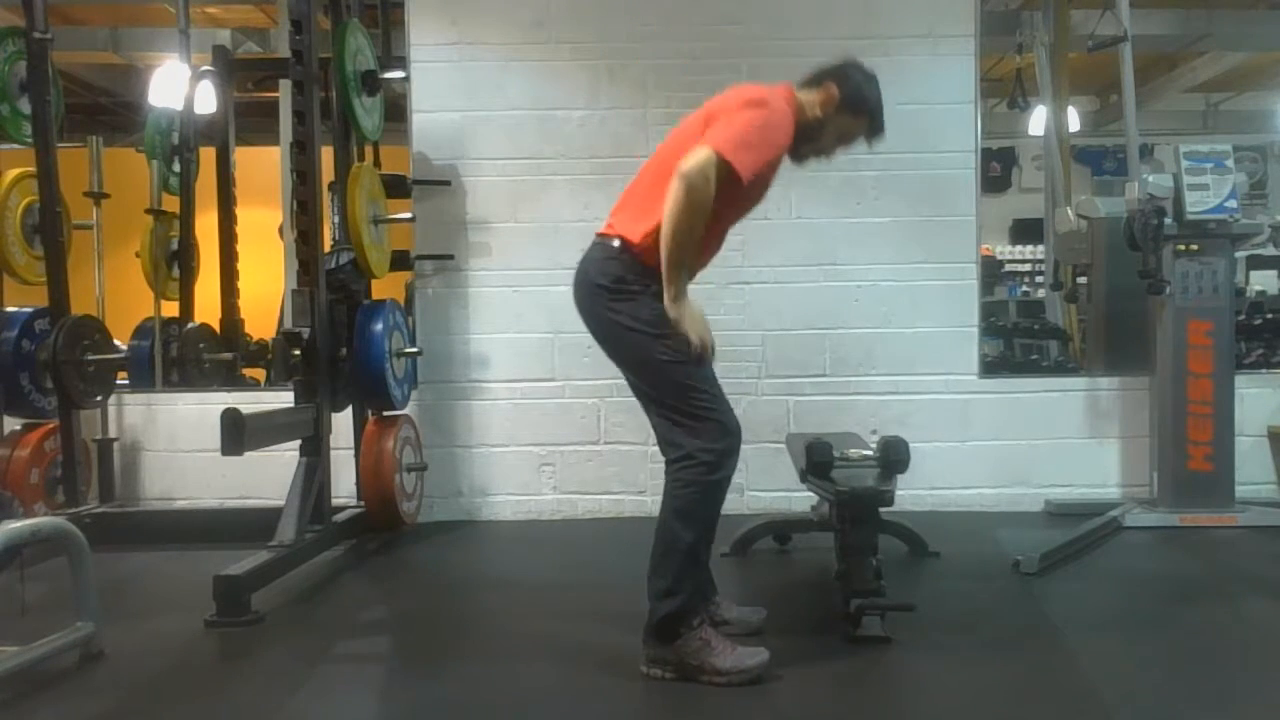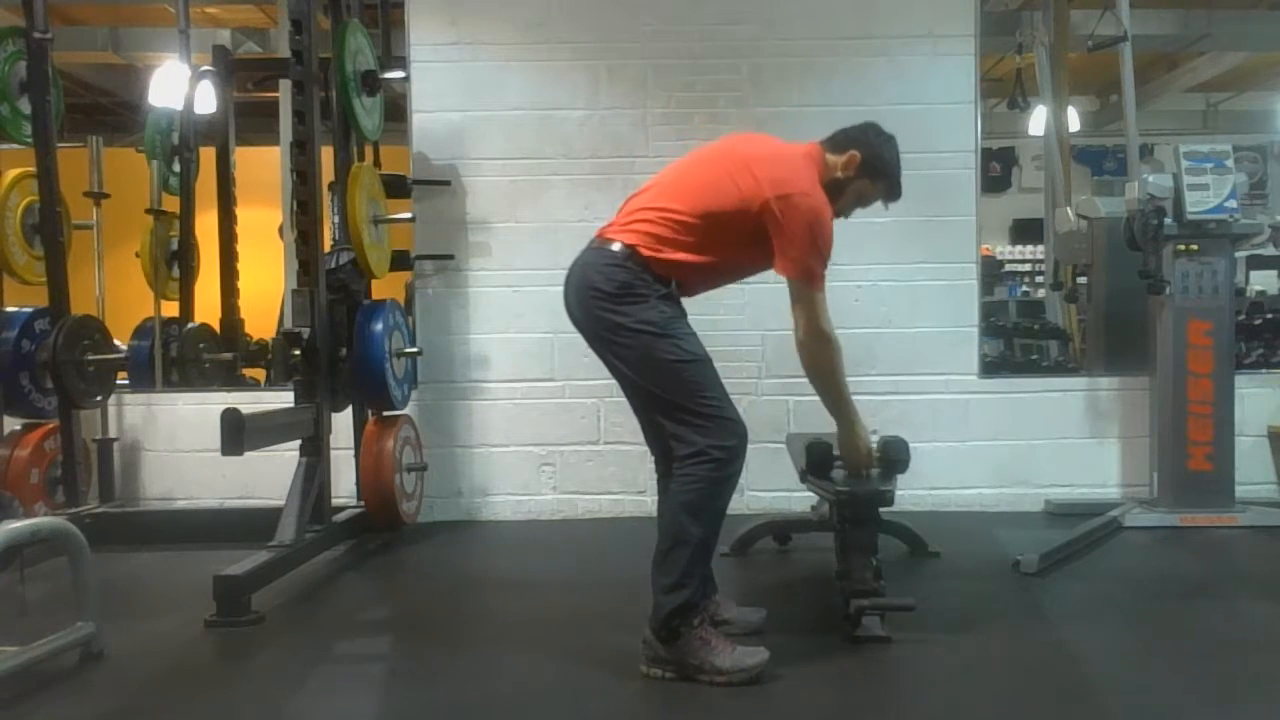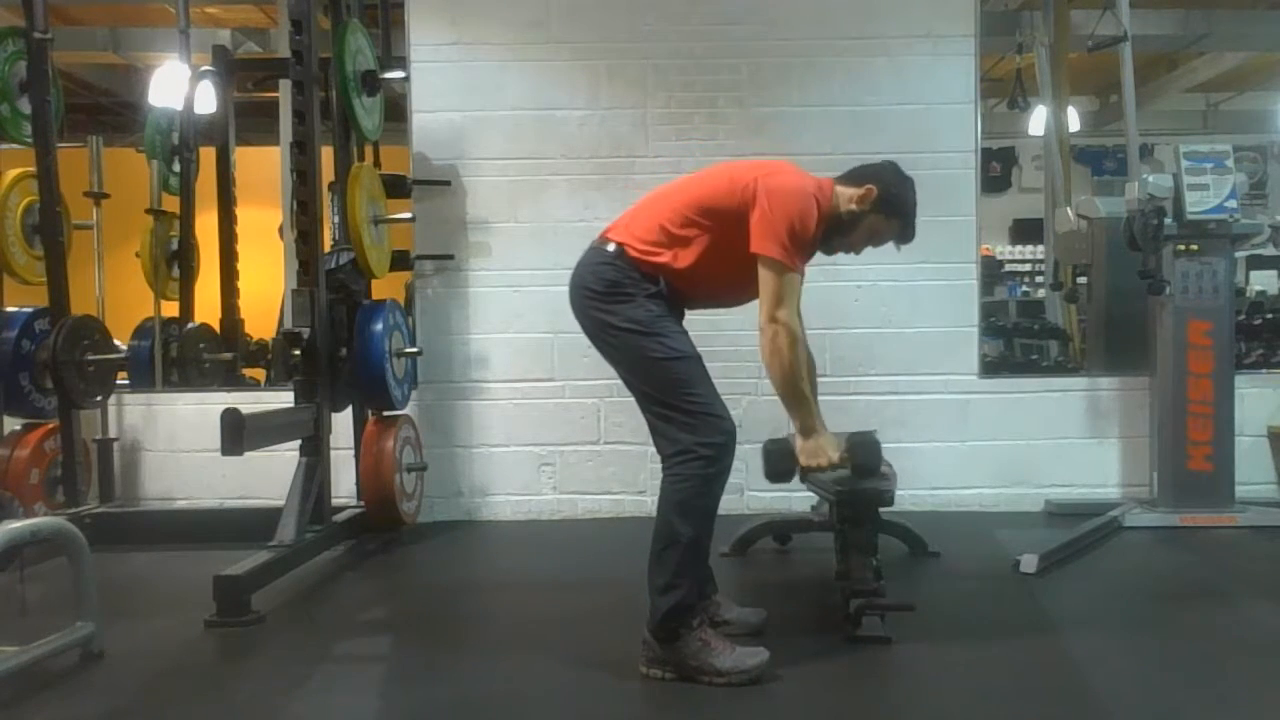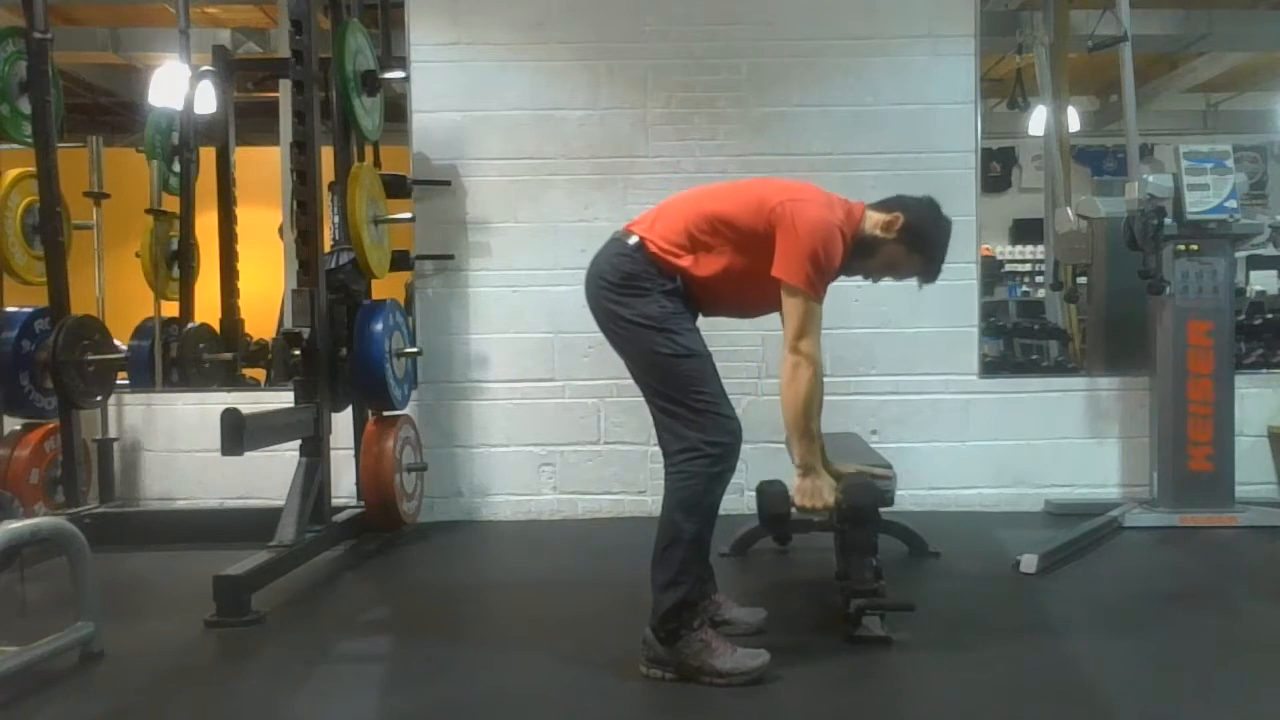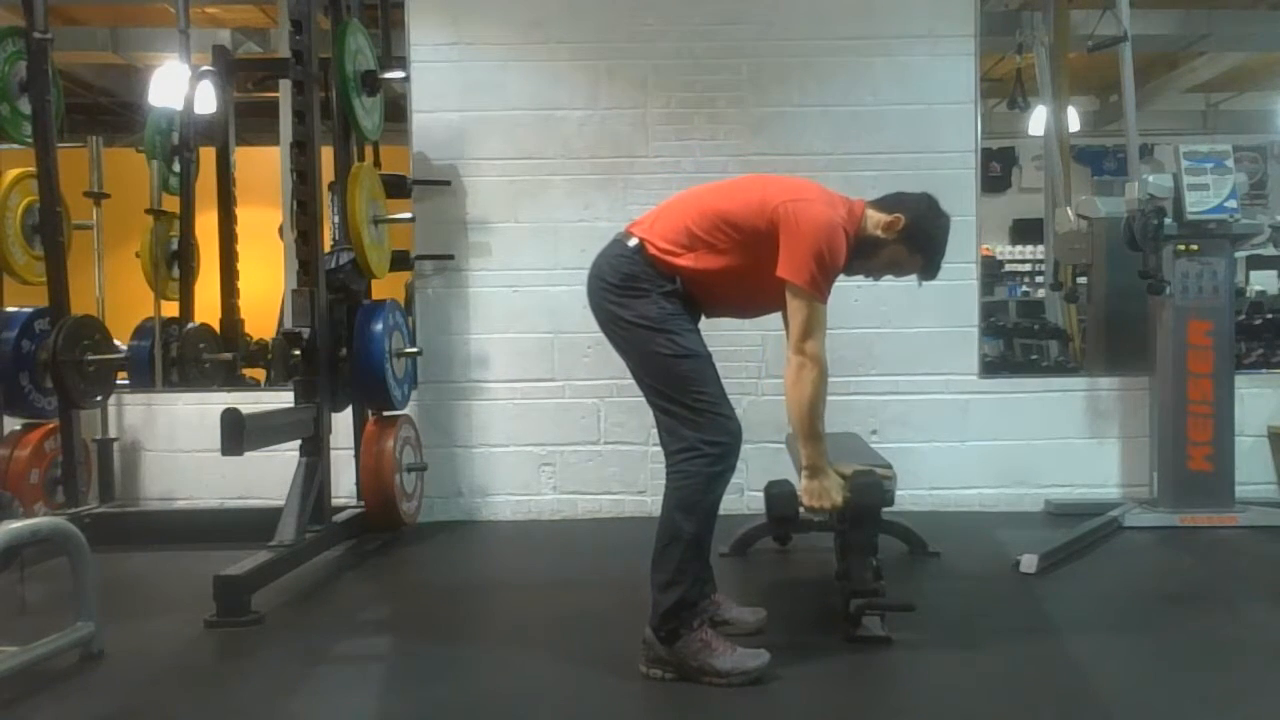
dt=0.7s
person 1, frame 1
left shoulder: (761, 113)
right shoulder: (773, 111)
right elbow: (692, 175)
left wrist: (673, 294)
right wrist: (676, 298)
left hip: (624, 277)
right hip: (625, 280)
left knee: (702, 441)
right knee: (709, 441)
left ankle: (692, 601)
right ankle: (673, 635)
person 1, frame 2
left shoulder: (770, 160)
right shoulder: (803, 196)
right elbow: (814, 333)
right wrist: (849, 426)
left hip: (599, 275)
right hip: (625, 286)
left knee: (688, 445)
right knee: (717, 443)
left ankle: (693, 598)
right ankle: (674, 634)
person 1, frame 3
left shoulder: (796, 213)
right shoulder: (793, 198)
left elbow: (786, 339)
right elbow: (779, 328)
left wrist: (808, 429)
right wrist: (811, 431)
left hip: (615, 282)
right hip: (620, 283)
left knee: (693, 441)
right knee: (705, 440)
left ankle: (694, 597)
right ankle: (672, 635)
person 1, frame 4
left shoulder: (824, 228)
right shoulder: (818, 226)
left elbow: (804, 353)
right elbow: (799, 357)
left wrist: (818, 459)
right wrist: (808, 469)
left hip: (639, 279)
right hip: (635, 279)
left knee: (702, 441)
right knee: (710, 442)
left ankle: (695, 597)
right ankle: (674, 635)
person 1, frame 5
left shoulder: (823, 225)
right shoulder: (821, 226)
left elbow: (804, 355)
right elbow: (805, 357)
left wrist: (819, 460)
right wrist: (815, 468)
left hip: (644, 280)
right hip: (637, 279)
left knee: (706, 441)
right knee: (709, 443)
left ankle: (696, 597)
right ankle: (675, 634)
